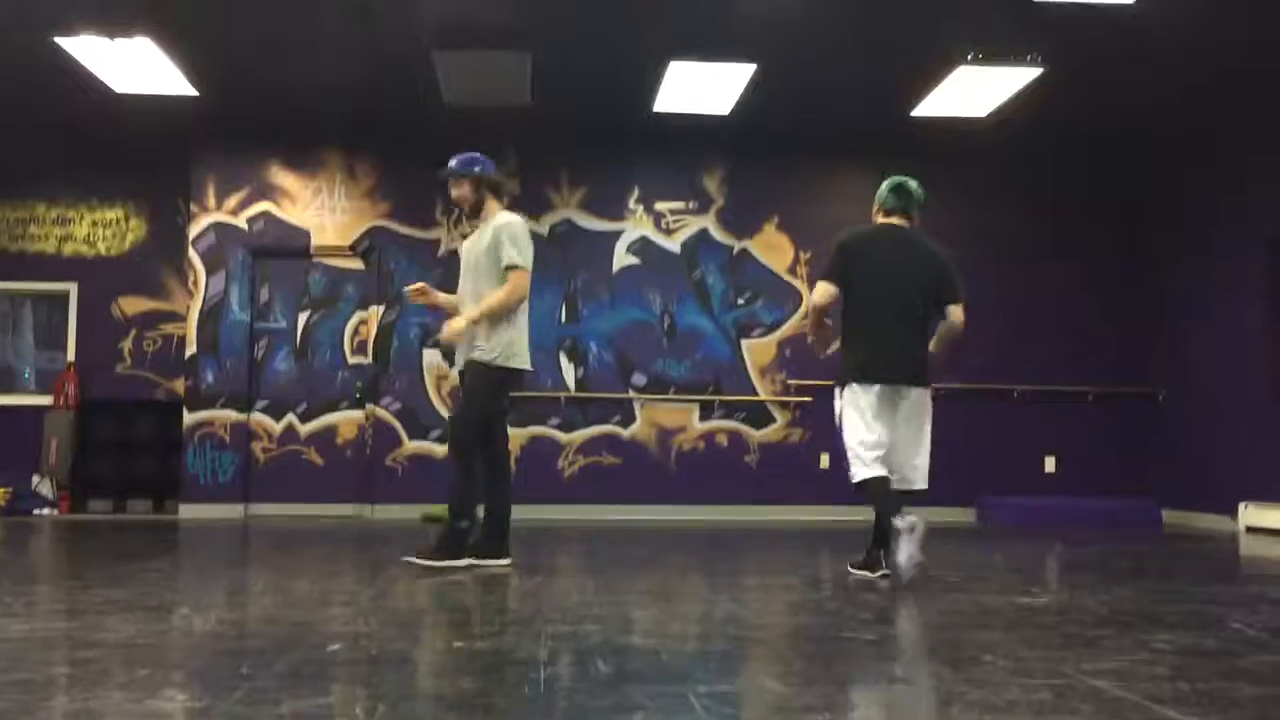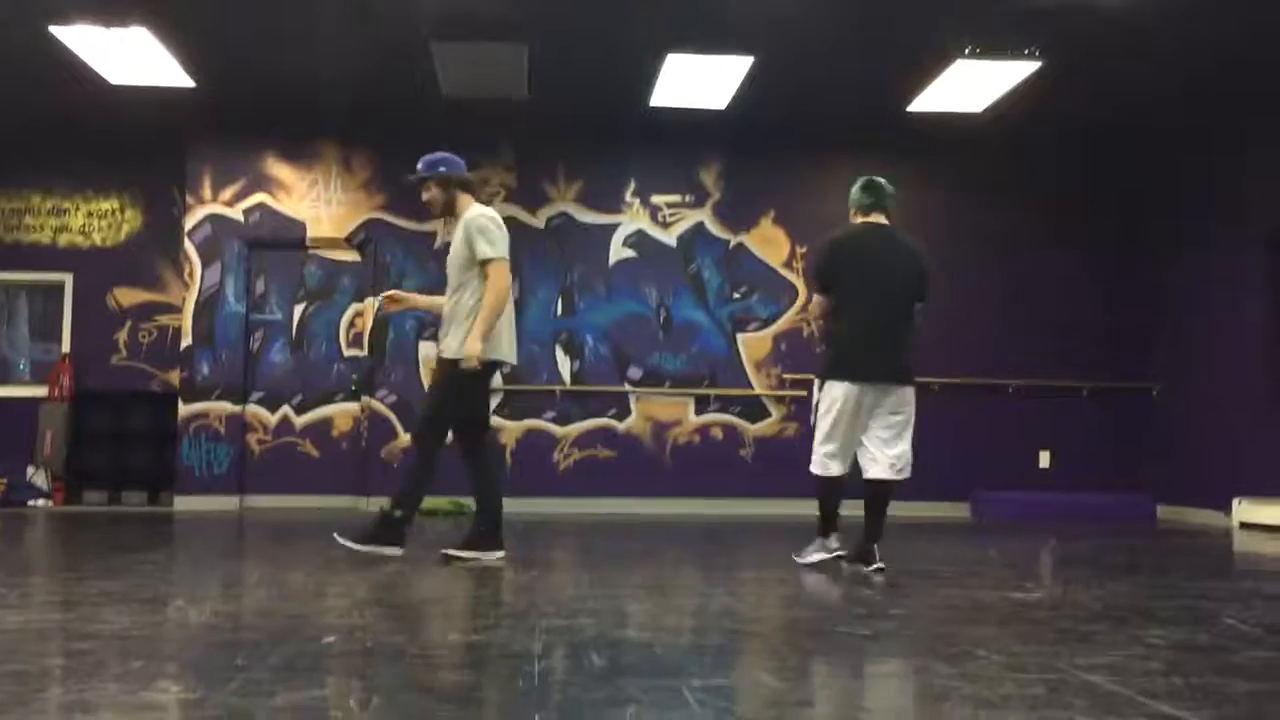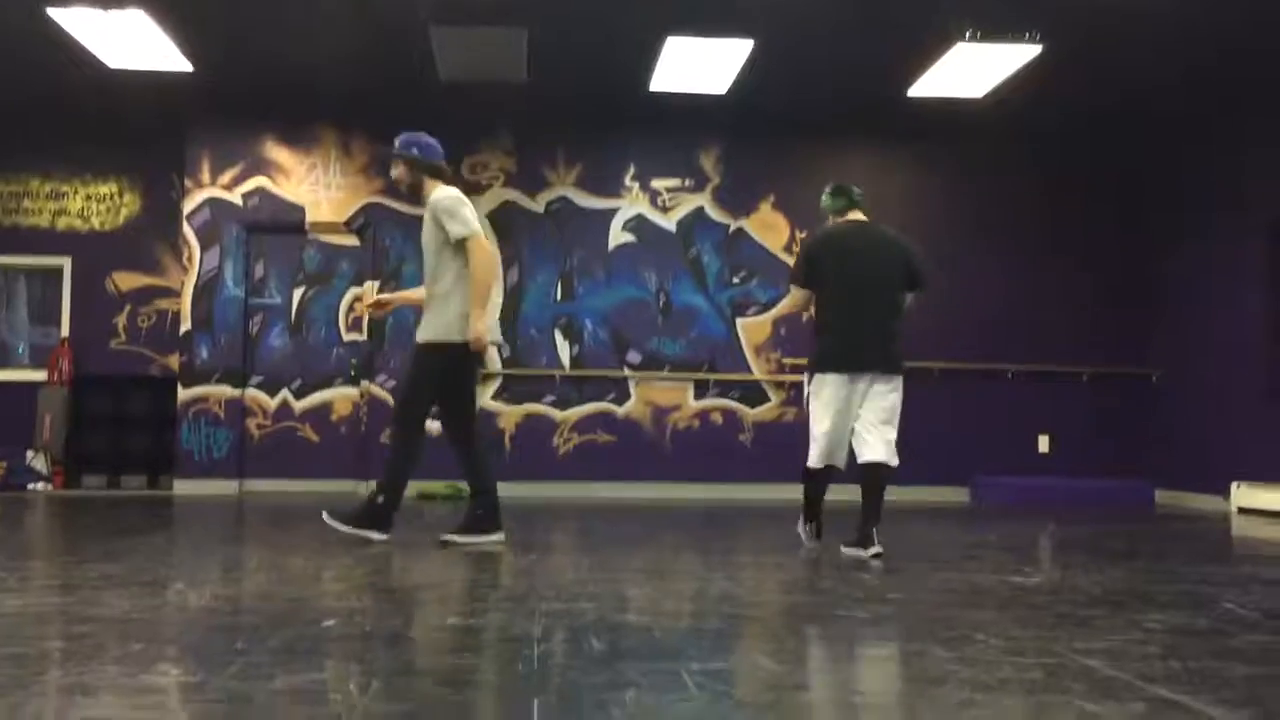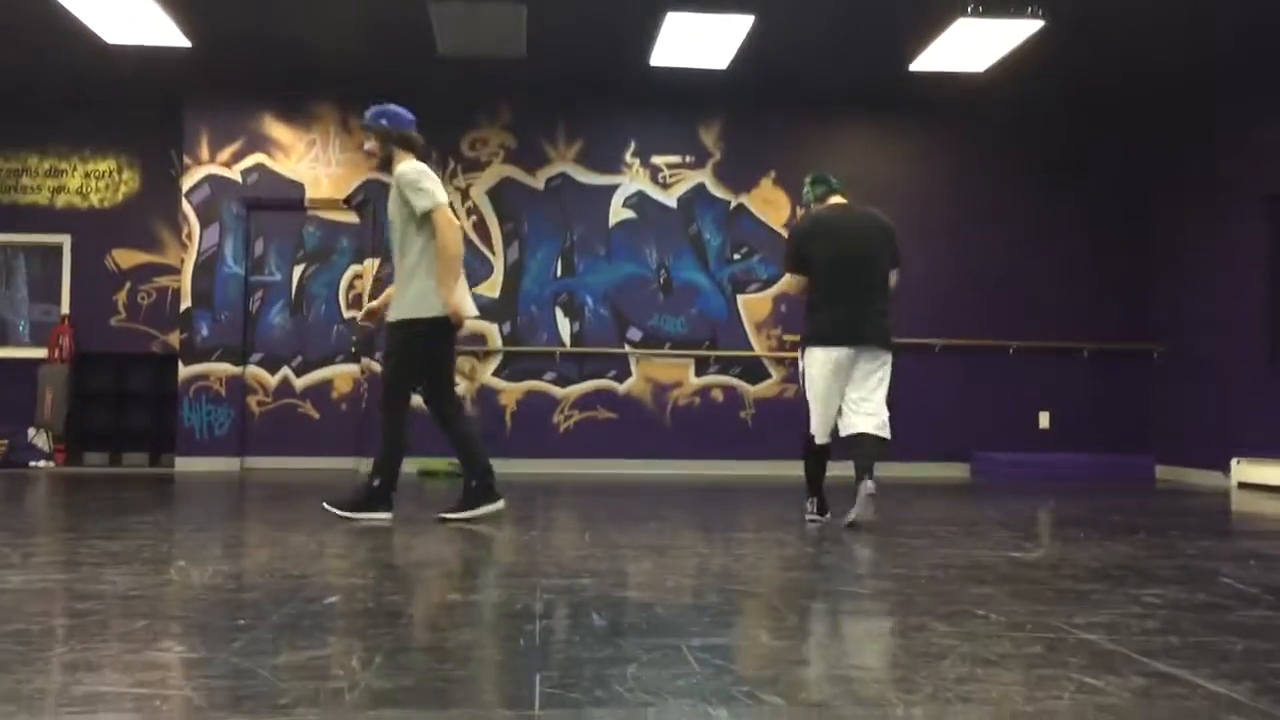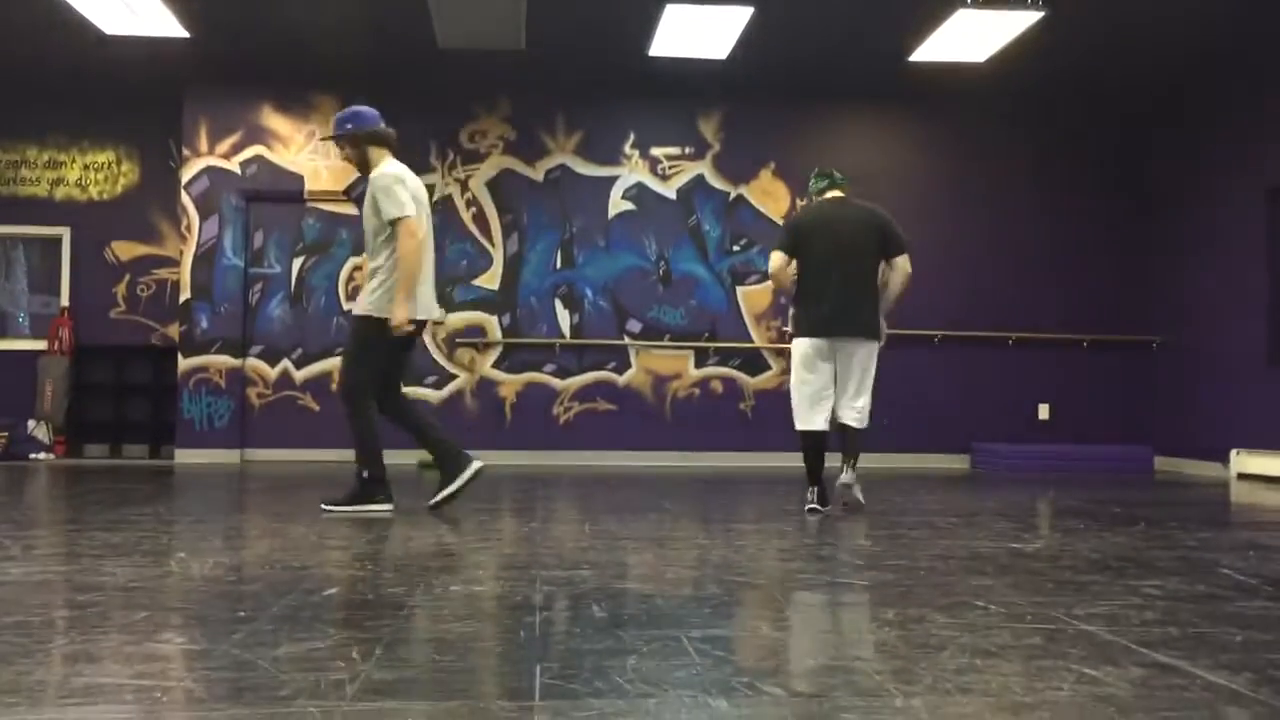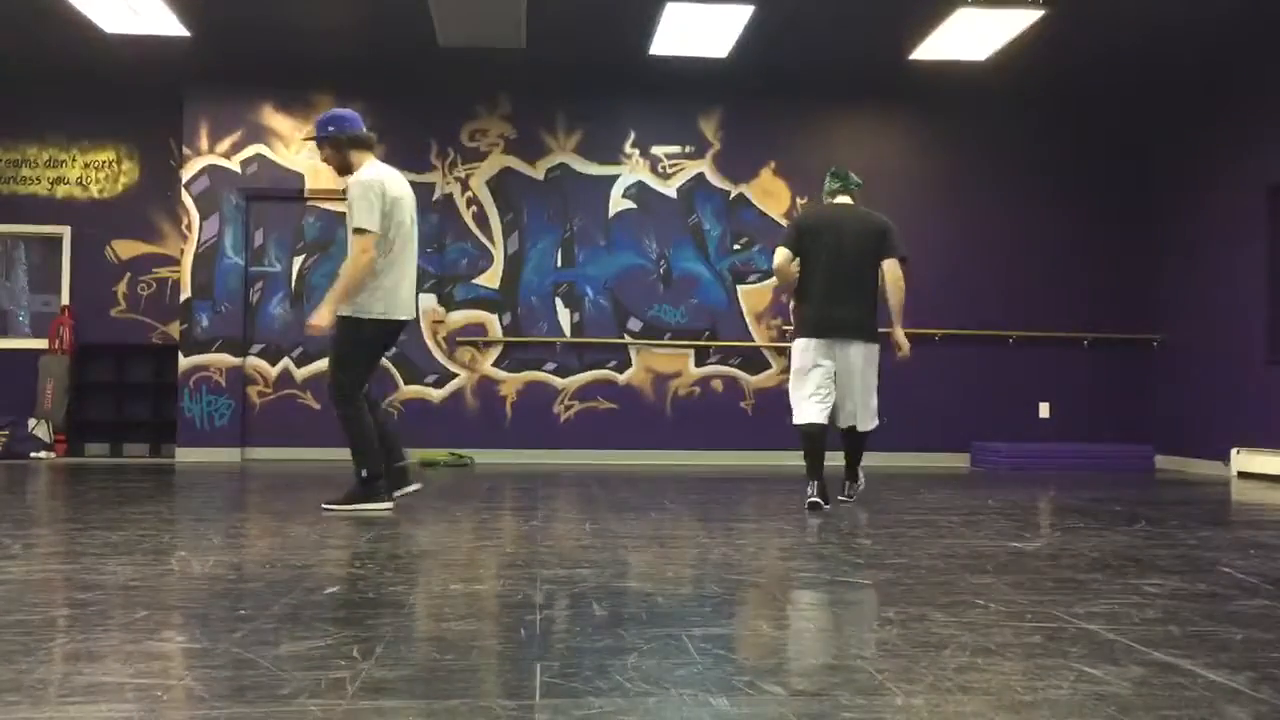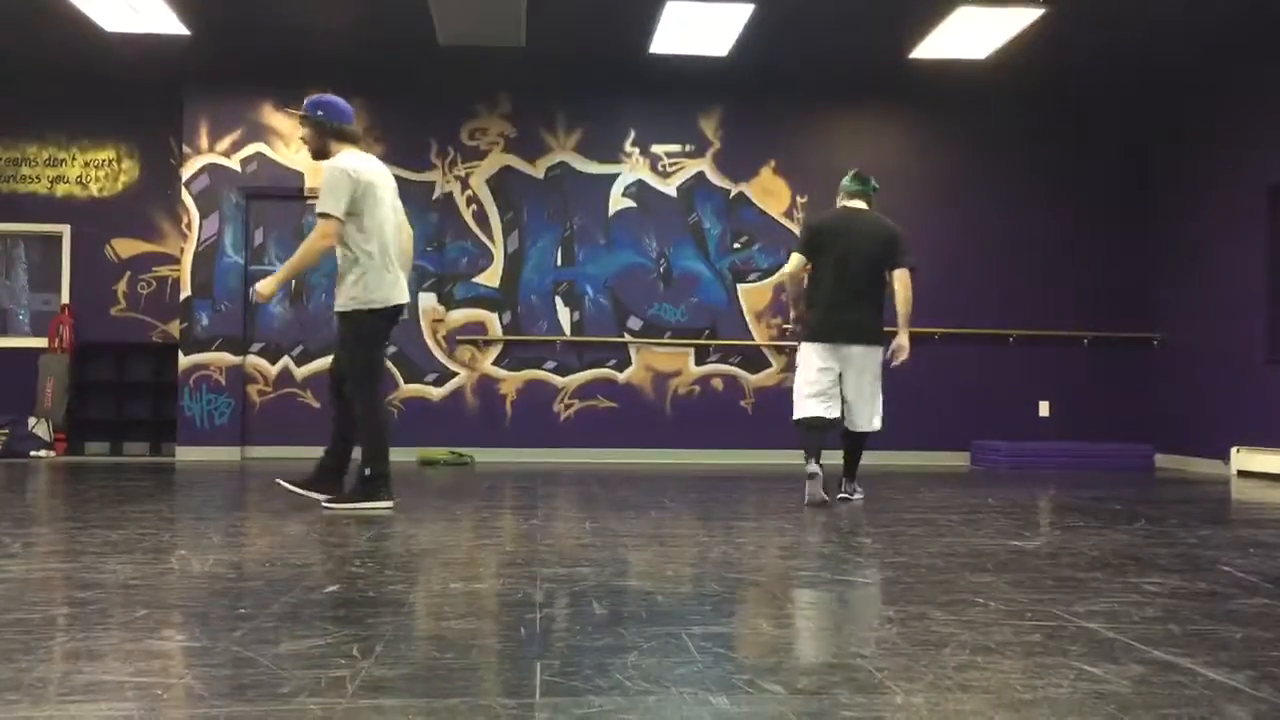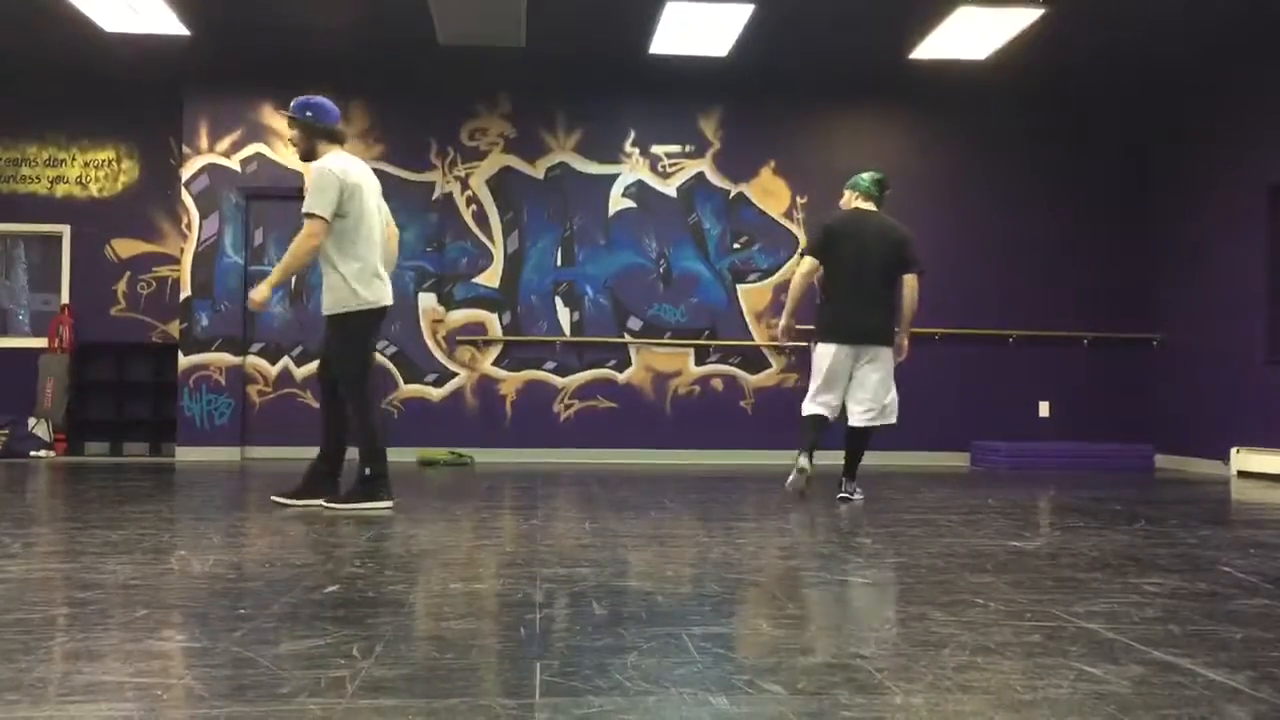
dt=0.2s
person 1, frame 1
left shoulder: (509, 226)
right shoulder: (474, 236)
left elbow: (518, 288)
left wrist: (467, 320)
right wrist: (437, 296)
left hip: (497, 356)
right hip: (473, 355)
left knee: (462, 435)
right knee: (489, 446)
left ankle: (455, 540)
right ankle: (495, 543)
person 1, frame 2
left shoulder: (480, 219)
right shoulder: (462, 228)
left elbow: (500, 282)
left wrist: (476, 337)
right wrist: (411, 300)
left hip: (470, 352)
right hip: (465, 352)
left knee: (428, 433)
right knee: (473, 440)
left ankle: (391, 529)
right ankle: (487, 536)
person 1, frame 3
left shoulder: (446, 200)
right shoulder: (440, 207)
left elbow: (482, 255)
left wrist: (478, 317)
right wrist: (398, 298)
left hip: (449, 335)
right hip: (453, 335)
left knee: (407, 418)
right knee: (459, 426)
left ankle: (378, 513)
right ankle: (485, 518)
person 1, frame 4
left shoulder: (409, 174)
right shoulder: (415, 177)
left elbow: (448, 226)
left wrist: (450, 291)
right wrist: (387, 297)
left hip: (419, 311)
right hip: (431, 311)
left knee: (393, 398)
right knee: (441, 400)
left ankle: (378, 495)
right ankle: (481, 489)
person 1, frame 5
left shoulder: (385, 177)
right shoulder: (403, 176)
left elbow: (412, 239)
left wrist: (400, 304)
left hip: (383, 309)
right hip: (399, 308)
left knee: (354, 392)
right knee: (385, 395)
left ankle: (372, 488)
right ankle: (454, 461)
person 1, frame 6
left shoulder: (365, 182)
right shoulder: (393, 177)
left elbow: (364, 253)
left wrist: (328, 306)
left hip: (370, 308)
right hip: (395, 306)
left knee: (344, 392)
right knee: (353, 391)
left ankle: (372, 486)
right ankle: (393, 469)
person 1, frame 7
left shoulder: (340, 168)
right shoulder: (374, 167)
left elbow: (325, 236)
right elbow: (405, 232)
left wrist: (277, 280)
right wrist: (402, 279)
left hip: (366, 298)
right hip: (386, 294)
left knee: (362, 388)
right knee: (345, 383)
left ankle: (375, 485)
right ankle: (330, 477)
person 1, frame 8
left shoulder: (326, 169)
right shoulder: (360, 169)
left elbow: (312, 236)
right elbow: (391, 233)
left wrist: (269, 285)
right wrist: (380, 278)
left hip: (352, 300)
right hip: (368, 295)
left knee: (355, 391)
right knee: (332, 387)
left ankle: (374, 486)
right ankle: (322, 482)
person 2, frame 1
left shoulder: (851, 245)
right shoulder: (934, 256)
left elbow: (820, 301)
right elbow: (956, 318)
left wrist: (816, 327)
left hip: (862, 371)
right hip: (913, 374)
left knee: (868, 459)
right knee: (902, 465)
left ankle: (900, 523)
right ankle: (875, 556)
person 2, frame 2
left shoulder: (836, 247)
right shoulder: (912, 254)
left elbow: (819, 307)
right elbow: (914, 310)
left hip: (843, 367)
right hip: (895, 371)
left knee: (830, 452)
right knee: (884, 457)
left ankle: (828, 539)
right ankle: (869, 547)
person 2, frame 3
left shoulder: (819, 244)
right shoulder: (897, 247)
left elbow: (798, 303)
right elbow: (907, 300)
left hip: (833, 360)
right hip: (884, 361)
left knee: (823, 446)
right knee: (877, 447)
left ankle: (811, 524)
right ankle: (868, 533)
person 2, frame 4
left shoulder: (805, 227)
right shoulder: (881, 225)
left elbow: (796, 287)
right elbow: (891, 281)
left hip: (824, 336)
right hip: (873, 336)
left knee: (818, 419)
right knee: (866, 417)
left ankle: (815, 501)
right ankle: (865, 481)
person 2, frame 5
left shoulder: (800, 219)
right shoulder: (877, 218)
left elbow: (775, 269)
right elbow: (903, 270)
left wrist: (797, 298)
right wrist: (881, 312)
left hip: (812, 326)
right hip: (861, 327)
left knee: (812, 409)
right knee: (853, 405)
left ankle: (815, 491)
right ankle: (848, 470)
person 2, frame 6
left shoulder: (805, 221)
right shoulder: (878, 225)
left elbow: (780, 264)
right elbow: (893, 275)
left wrist: (799, 296)
right wrist: (898, 328)
left hip: (812, 327)
right hip: (859, 330)
left knee: (812, 406)
right knee: (857, 409)
left ankle: (816, 485)
right ankle: (850, 482)
person 2, frame 7
left shoulder: (818, 223)
right shoulder: (888, 231)
left elbow: (793, 270)
right elbow: (901, 282)
left wrist: (797, 306)
right wrist: (903, 333)
left hip: (819, 330)
right hip: (865, 334)
left knee: (815, 404)
right knee: (860, 411)
left ankle: (813, 465)
right ankle: (849, 483)
person 2, frame 8
left shoulder: (832, 226)
right shoulder: (899, 234)
left elbow: (805, 272)
right elbow: (910, 287)
left wrist: (787, 316)
right wrist: (903, 333)
left hip: (833, 331)
right hip: (877, 334)
left knee: (822, 400)
right knee: (864, 409)
left ankle: (805, 457)
right ankle: (848, 481)
